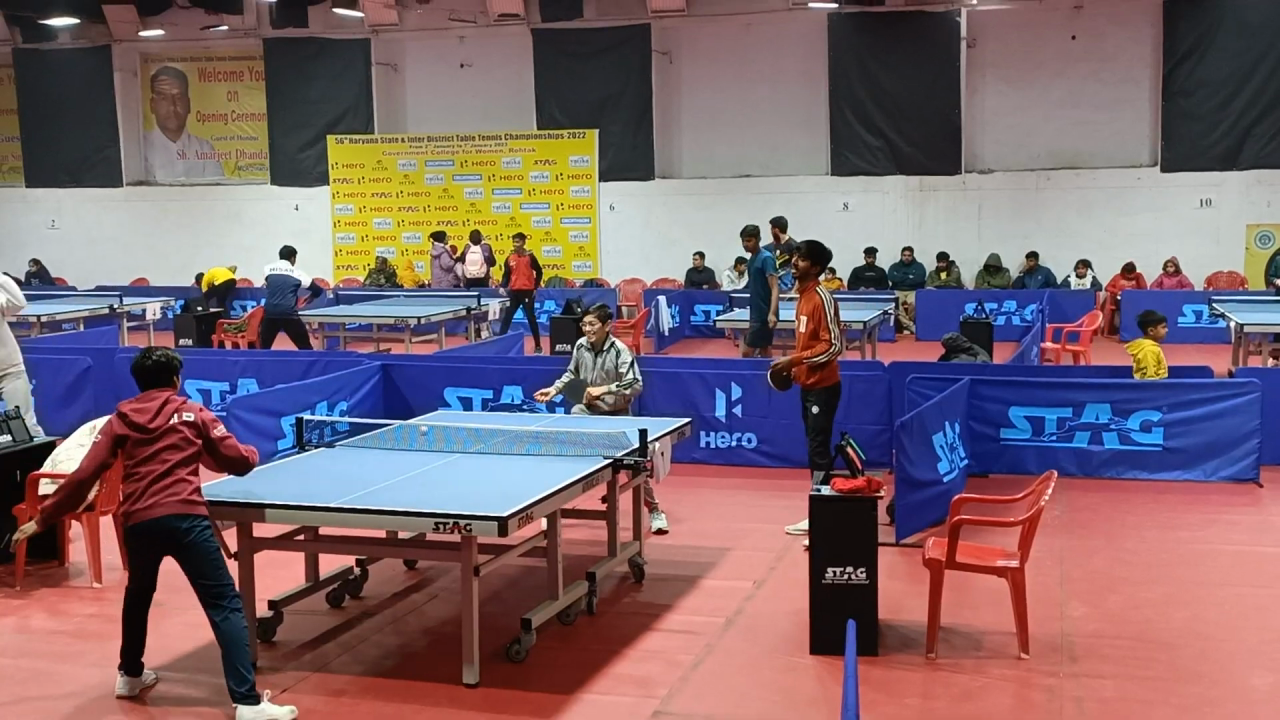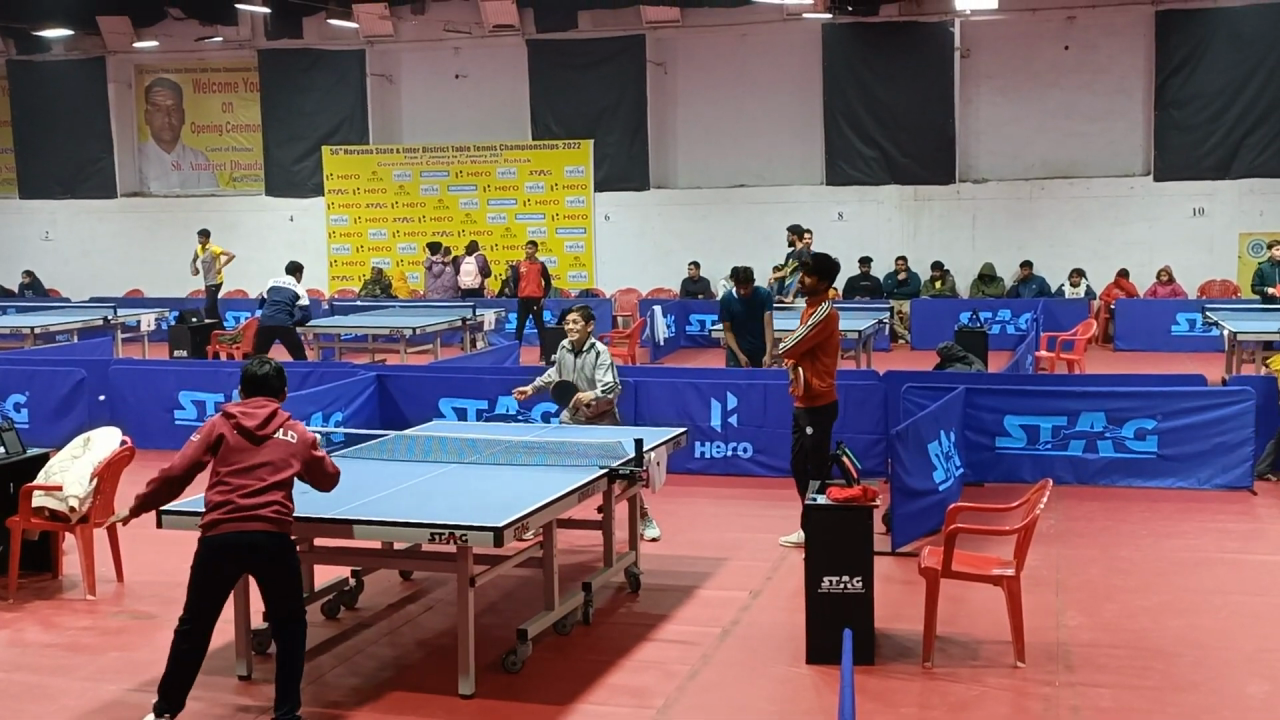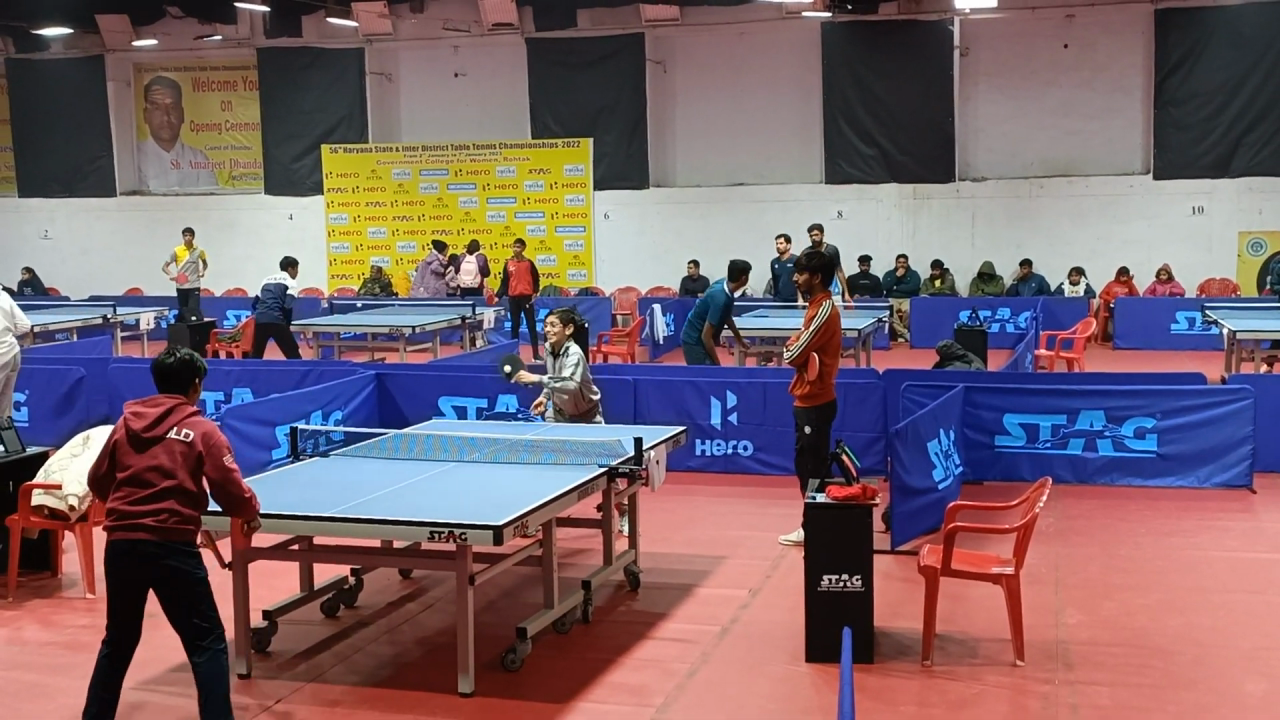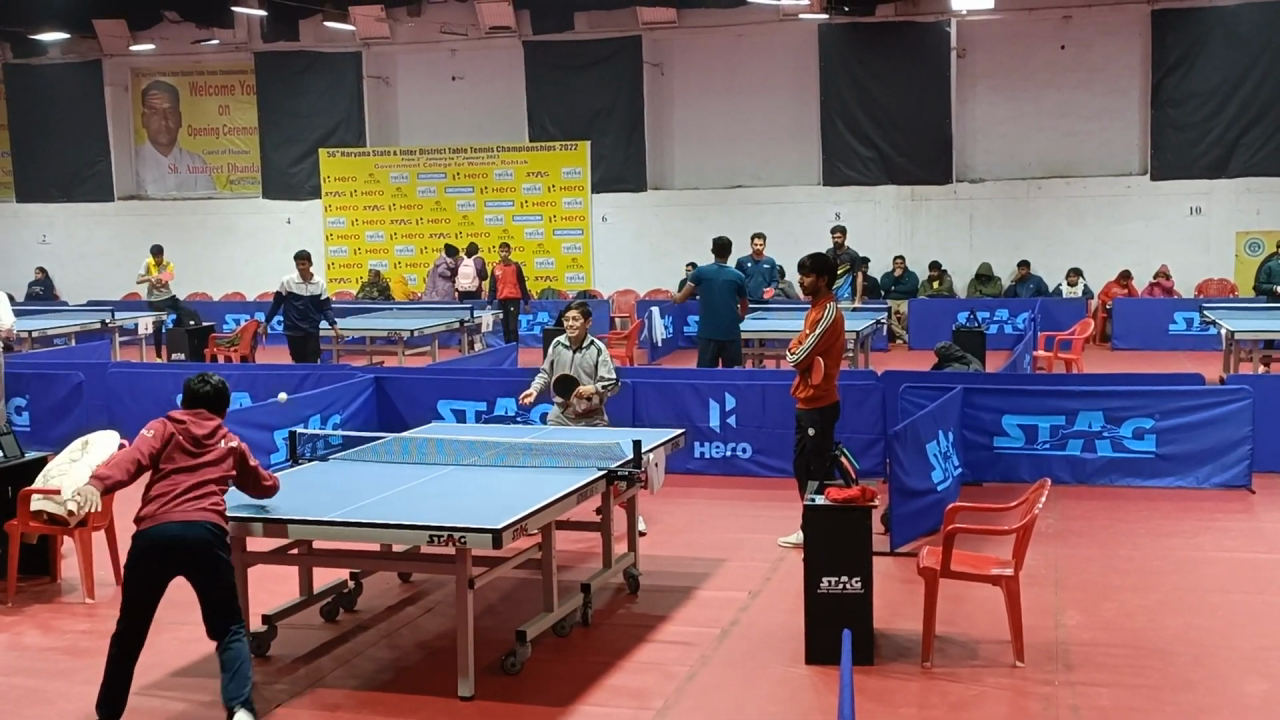
dt=1s
person 1, frame 1
left shoulder: (119, 420)
right shoulder: (193, 414)
left elbow: (84, 477)
right elbow: (240, 461)
left wrist: (44, 516)
right wrist: (251, 453)
left hip: (137, 524)
right hip: (184, 519)
left knee: (138, 595)
right knee: (226, 605)
left ankle: (131, 675)
person 1, frame 2
left shoulder: (220, 424)
right shoulder: (297, 433)
left elbow: (176, 474)
right elbow: (329, 479)
left wrist: (135, 508)
left hip: (221, 537)
right hip: (272, 537)
left knee: (193, 626)
right knee: (290, 627)
person 1, frame 3
left shoulder: (125, 425)
right shoulder: (202, 430)
left elbow: (98, 483)
right elbow: (234, 495)
right wrist: (251, 515)
left hip: (121, 546)
right hip: (171, 547)
left knee: (117, 641)
right knee: (207, 644)
person 1, frame 4
left shoulder: (164, 429)
right shoulder: (232, 444)
left elbow: (133, 459)
right elbow: (266, 487)
left wrist: (97, 483)
right wrist: (229, 478)
left hip: (155, 535)
right hip: (206, 533)
left knee: (129, 633)
right knee: (231, 630)
person 2, frame 1
left shoulder: (822, 299)
right shoulder: (803, 298)
left elbow: (833, 346)
left wrist: (795, 359)
right wrist: (792, 363)
left hip: (823, 388)
right hip: (809, 387)
left knee: (820, 454)
right knee: (815, 453)
person 2, frame 2
left shoulder: (823, 313)
right shoulder: (812, 308)
left elbow: (786, 348)
left wrist: (789, 351)
right wrist: (794, 361)
left hip: (818, 403)
right hip: (804, 401)
left knee: (816, 470)
right knee: (800, 467)
person 2, frame 3
left shoulder: (824, 311)
right shoulder: (816, 307)
left elbow: (794, 355)
right elbow: (795, 346)
left wrist: (793, 351)
right wrist: (794, 349)
left hip: (815, 402)
right hip: (807, 399)
left knee: (815, 468)
right knee: (805, 466)
person 2, frame 4
left shoulder: (828, 313)
right shoulder: (815, 310)
left elbow: (798, 358)
right elbow: (797, 348)
left wrist: (795, 352)
right wrist: (797, 351)
left hip: (819, 404)
right hip: (807, 402)
left knee: (818, 471)
right knee: (803, 466)
person 3, frame 1
left shoulder: (619, 350)
right shoulder: (581, 346)
left elbow: (636, 385)
right elbow: (571, 374)
left wrist: (603, 389)
right wrist: (554, 389)
left hip: (616, 414)
right hip: (586, 410)
left ankle: (655, 511)
person 3, frame 2
left shoulder: (600, 352)
right shoulder: (564, 347)
left elbow: (611, 387)
left wrist: (592, 395)
right wrist: (533, 387)
left hip: (603, 419)
right hip: (573, 418)
left ankle: (645, 520)
person 3, frame 3
left shoulder: (573, 354)
right shoulder: (550, 349)
left elbow: (569, 384)
left wrist: (534, 379)
right wrist: (545, 396)
left hip: (586, 418)
right hip: (559, 414)
left knee: (603, 468)
right knee: (542, 464)
left ankle: (625, 515)
right ankle: (536, 517)
person 3, frame 4
left shoulder: (598, 349)
right shoulder: (557, 345)
left elbow: (612, 383)
right elbow: (546, 373)
left wrist: (593, 389)
right wrist: (536, 389)
left hip: (591, 417)
right hip: (563, 412)
left knee: (605, 464)
right knee: (543, 458)
left ankle: (624, 504)
